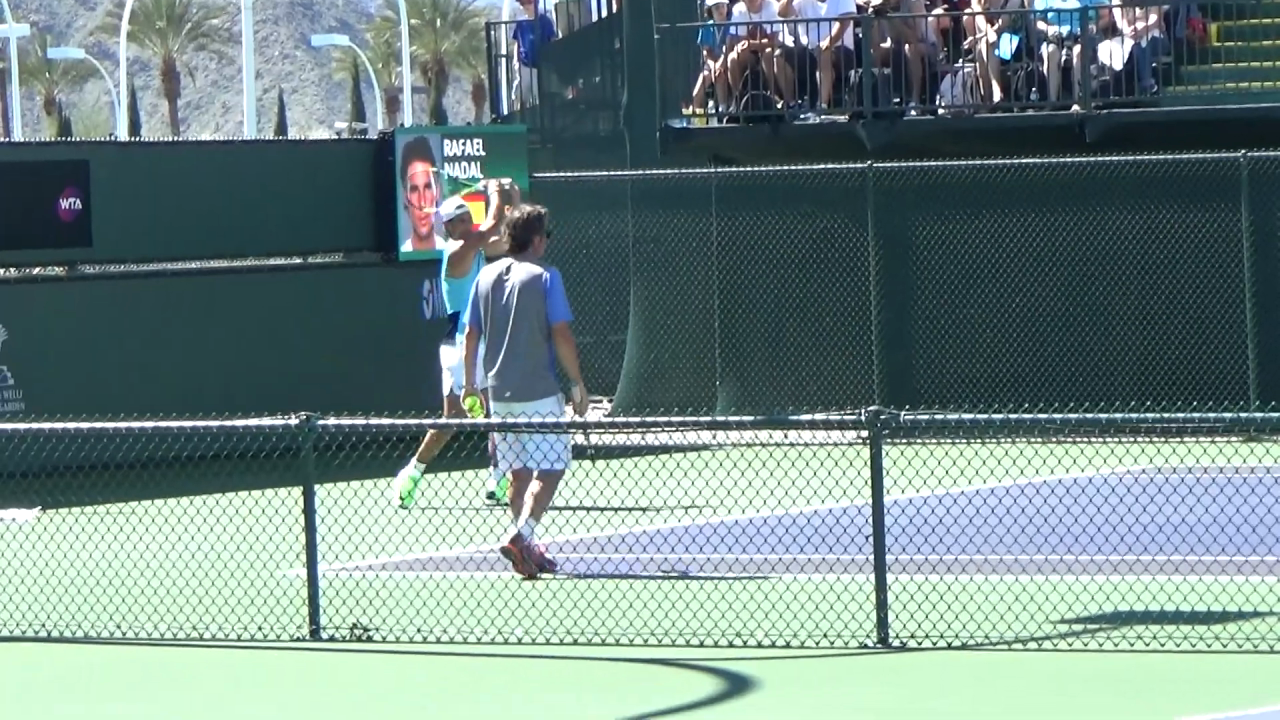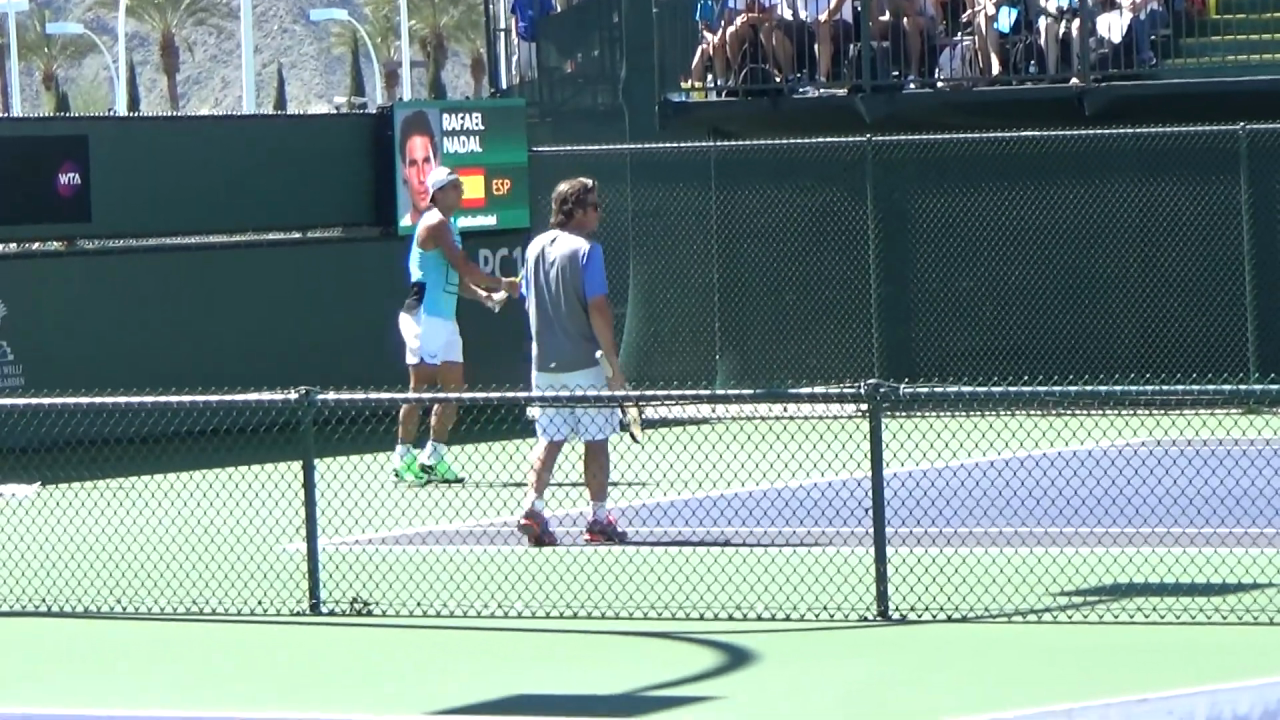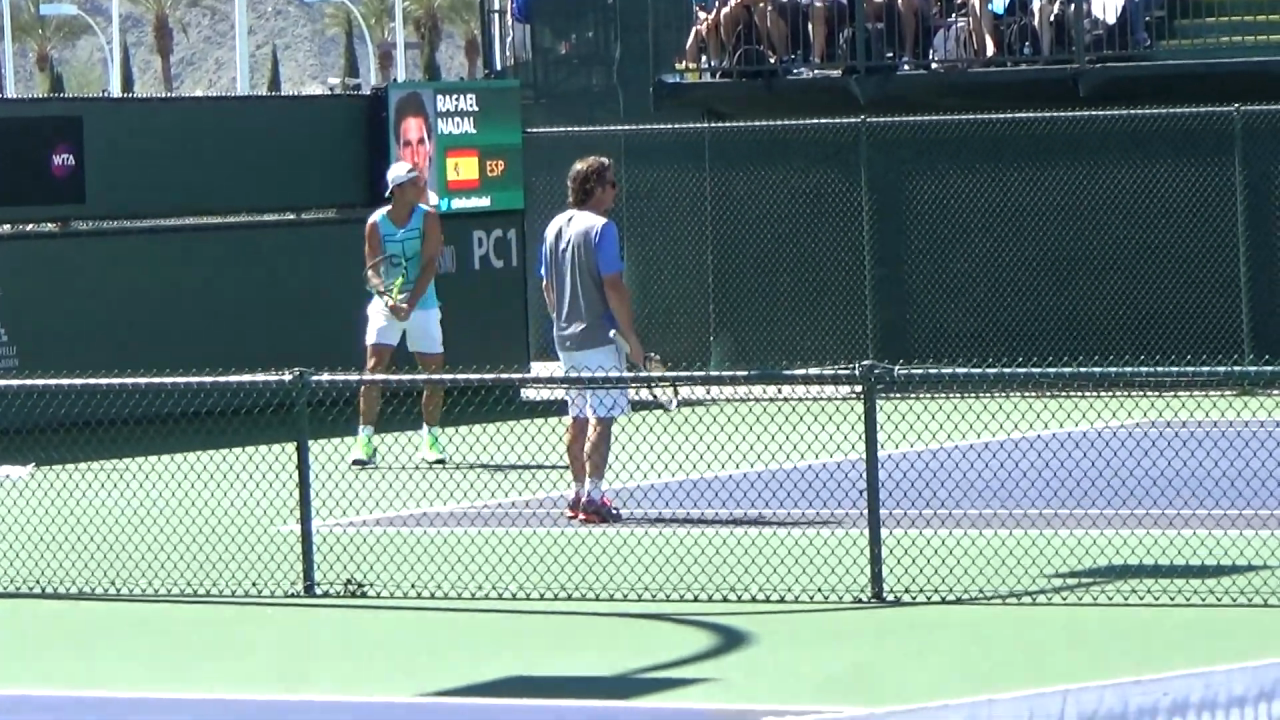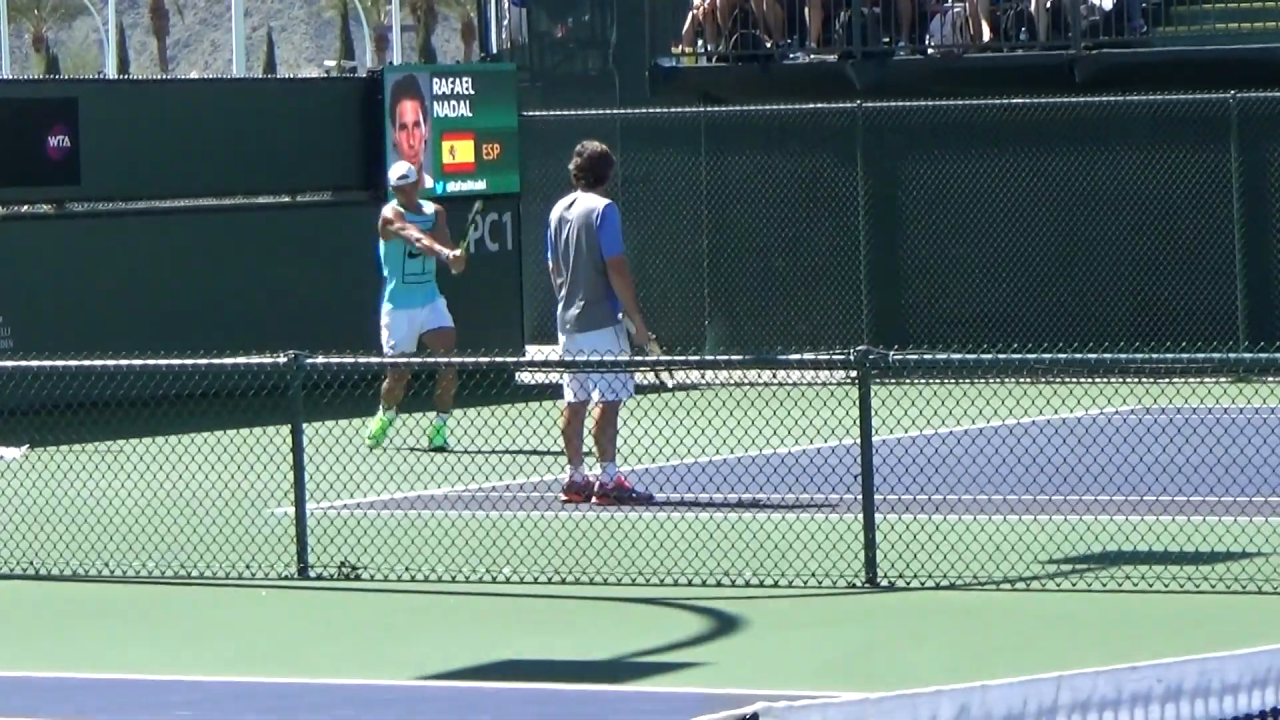
dt=0.7s
person 1, frame 1
left shoulder: (486, 276)
right shoulder: (545, 277)
left elbow: (471, 335)
right elbow: (562, 335)
left wrist: (470, 382)
right wrist: (579, 385)
left hip: (501, 393)
right hip: (540, 393)
left knee: (519, 473)
right knee: (550, 470)
left ankle: (527, 547)
right ankle: (519, 535)
person 1, frame 2
left shoulder: (535, 247)
right shoulder: (586, 250)
right elbow: (598, 310)
right wrist: (613, 361)
left hip: (545, 364)
right hip: (585, 364)
left knee: (549, 439)
right knee: (596, 441)
left ankle: (533, 509)
right ankle: (599, 520)
person 1, frame 3
left shoulder: (554, 226)
right shoulder: (601, 227)
left elbow: (547, 287)
right elbow: (613, 287)
right wrist: (632, 337)
left hip: (566, 339)
right hip: (599, 339)
left knee: (578, 418)
right knee: (602, 419)
left ankle: (580, 494)
right ankle: (593, 499)
person 1, frame 4
left shoulder: (558, 210)
right shoulder: (604, 209)
right elbow: (616, 269)
right wrist: (636, 317)
left hip: (569, 321)
right hip: (601, 322)
left knee: (574, 402)
right knee: (608, 400)
left ankle: (576, 479)
right ankle: (608, 482)
person 2, frame 1
left shoulder: (471, 248)
right shoulder: (459, 251)
right elbow: (493, 227)
left wrist: (503, 197)
right wrist: (496, 196)
right hip: (461, 349)
right knee: (450, 420)
left ankle: (498, 483)
right ankle: (412, 475)
person 2, frame 2
left shoulder: (446, 224)
right shoulder: (436, 224)
right elbow: (463, 266)
left wrist: (487, 296)
right wrist: (501, 283)
left hip: (444, 319)
right hip: (425, 316)
left knee: (453, 389)
right knee: (421, 387)
left ankle: (432, 459)
right ankle: (403, 458)
person 2, frame 3
left shoulder: (428, 217)
right shoulder: (376, 222)
left elbow: (428, 267)
left wrist: (412, 303)
right wrist: (392, 301)
left hip: (423, 307)
right hip: (388, 306)
left knee: (434, 375)
right knee: (373, 369)
left ankle: (431, 440)
right ankle: (365, 439)
person 2, frame 4
left shoulder: (434, 212)
right shoulder: (390, 215)
left elbow: (444, 242)
right elbow: (417, 237)
left wrist: (454, 255)
right wrist: (444, 252)
left hip: (430, 301)
right hip: (398, 305)
right knee: (398, 375)
left ankle: (439, 428)
right ankle: (386, 415)
